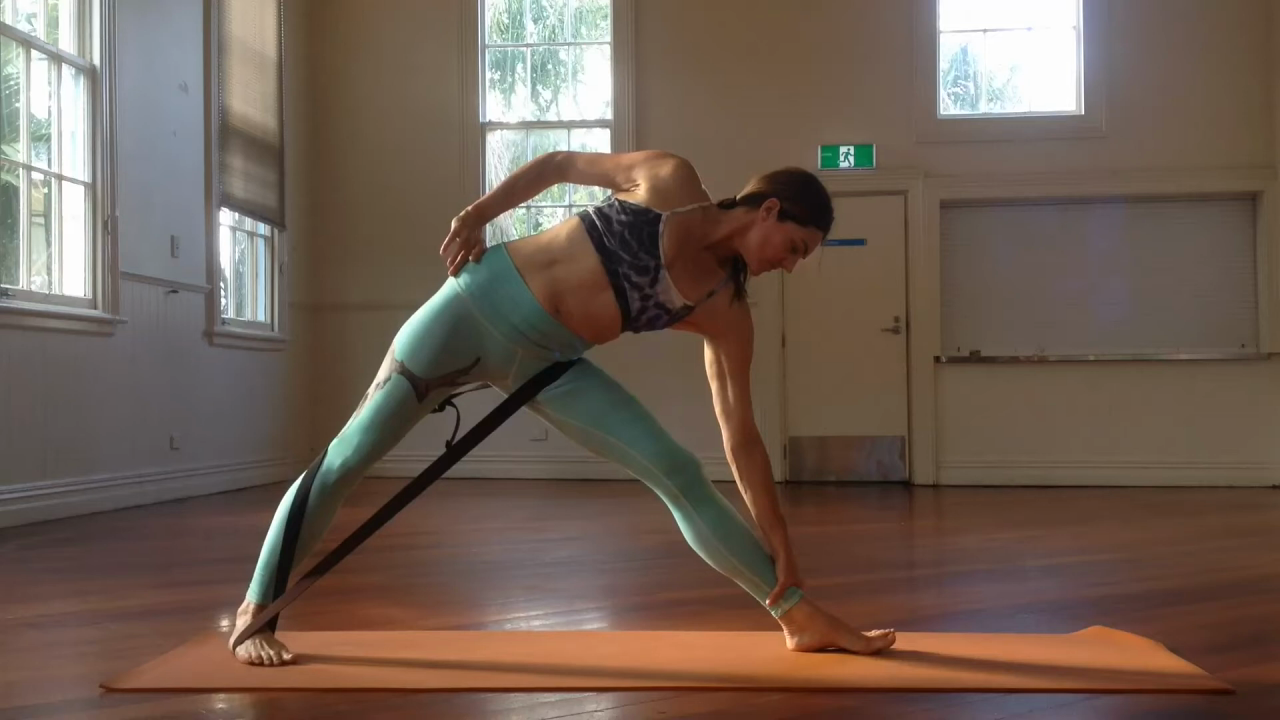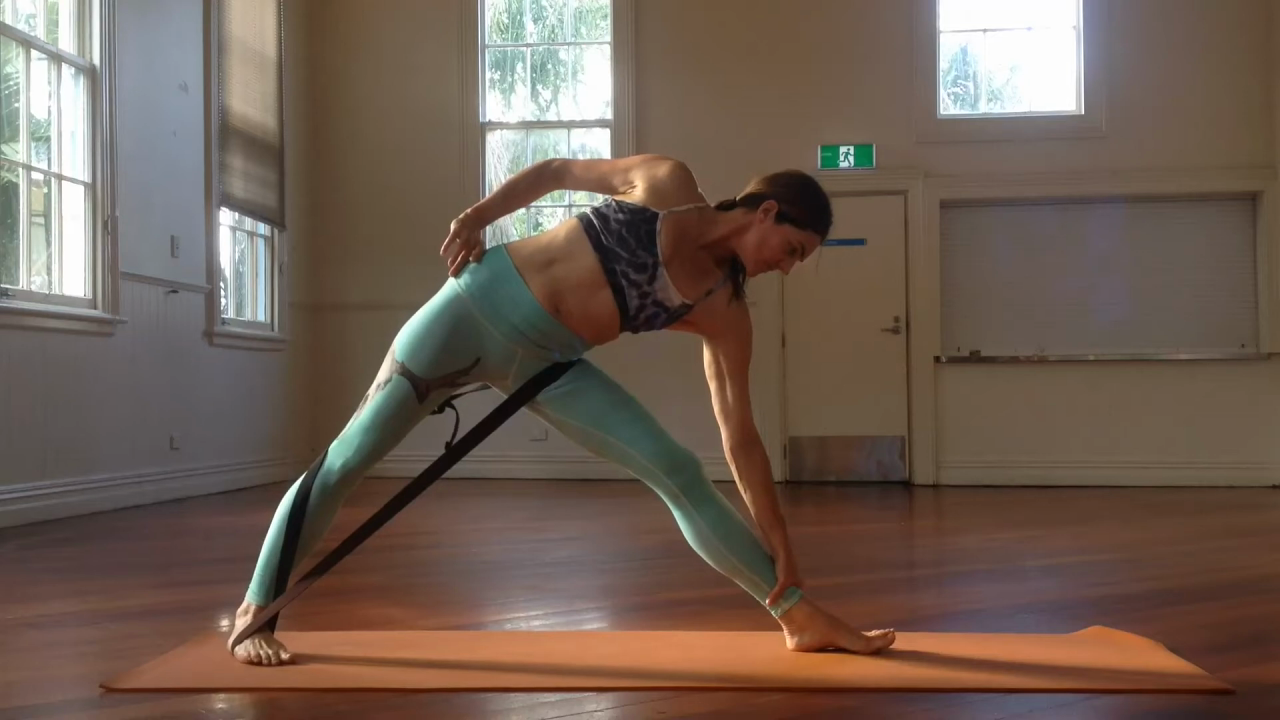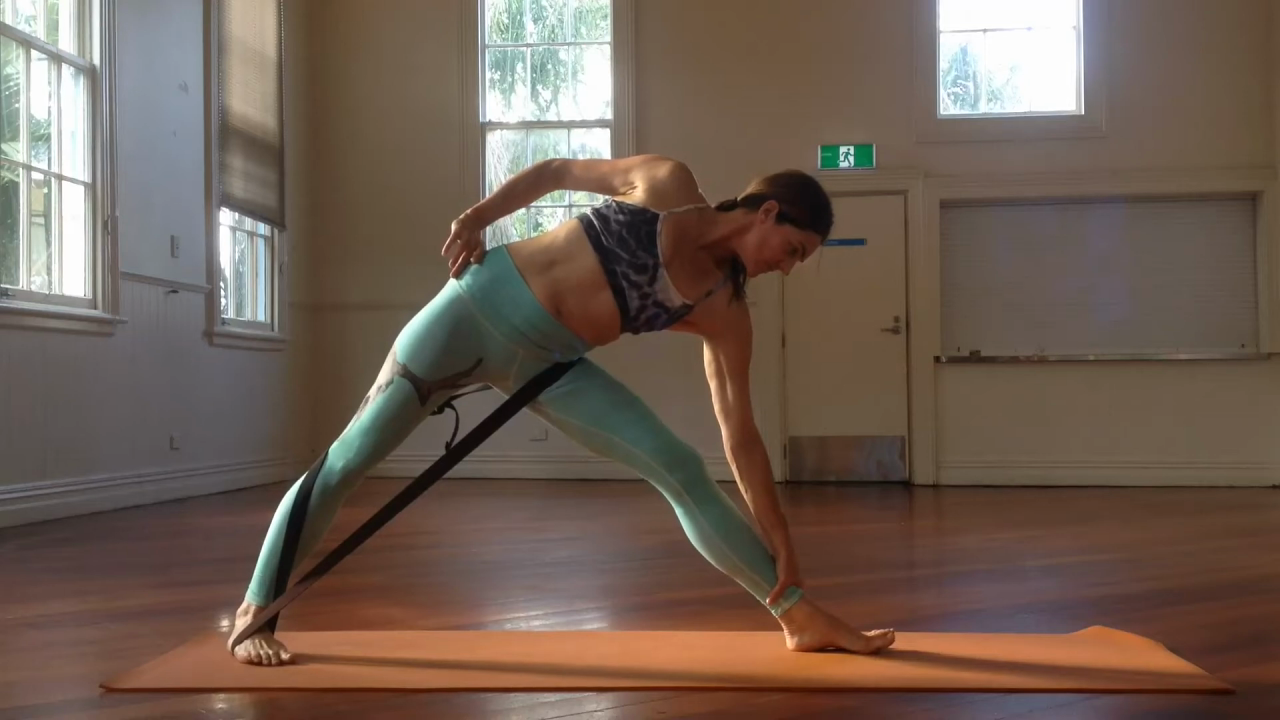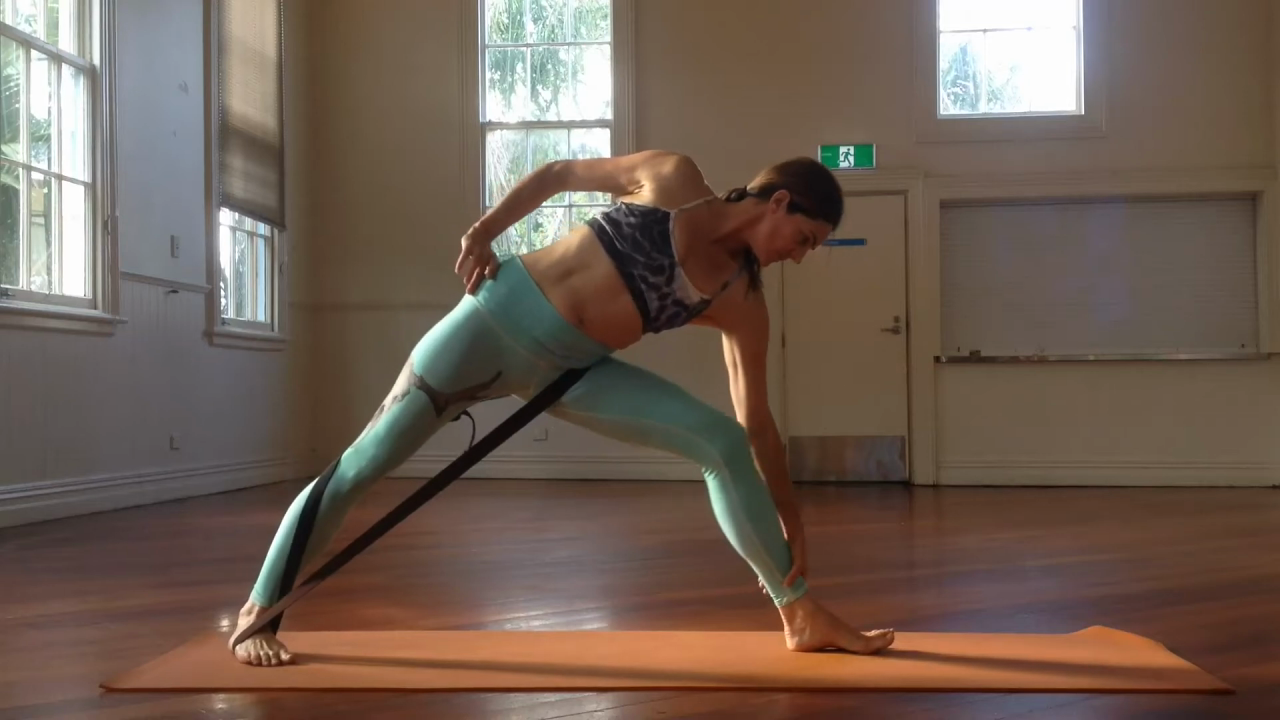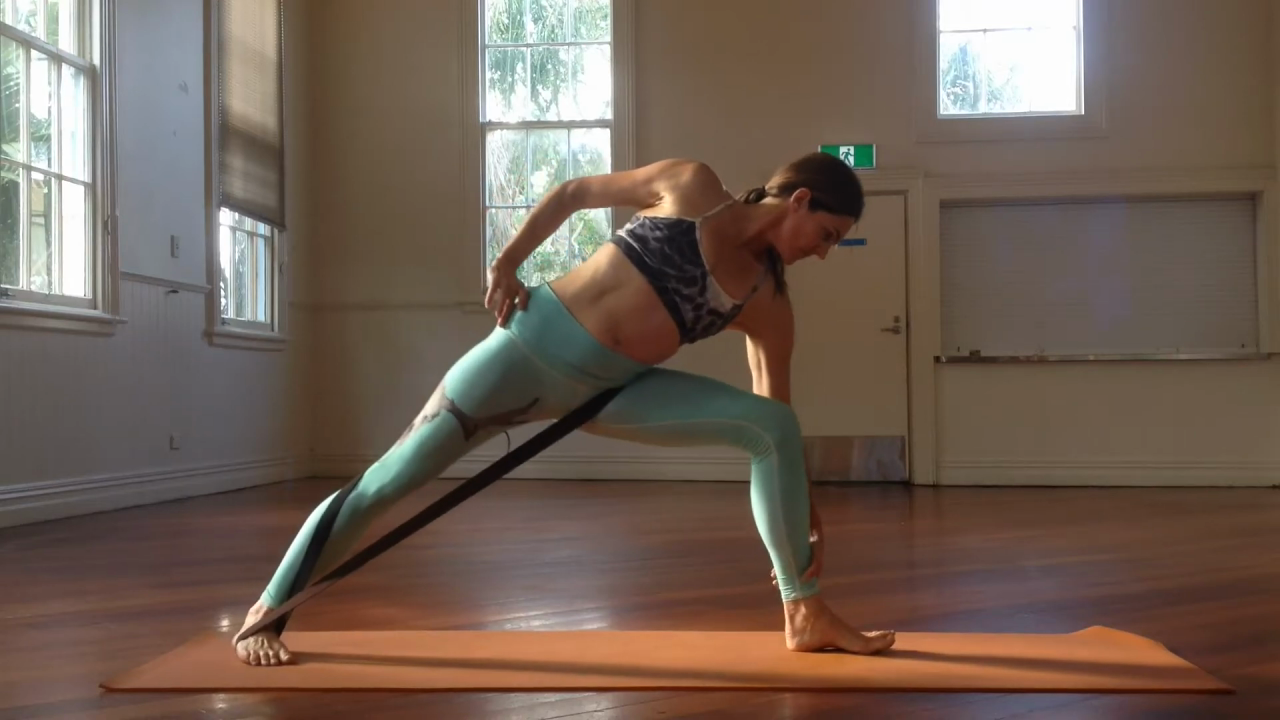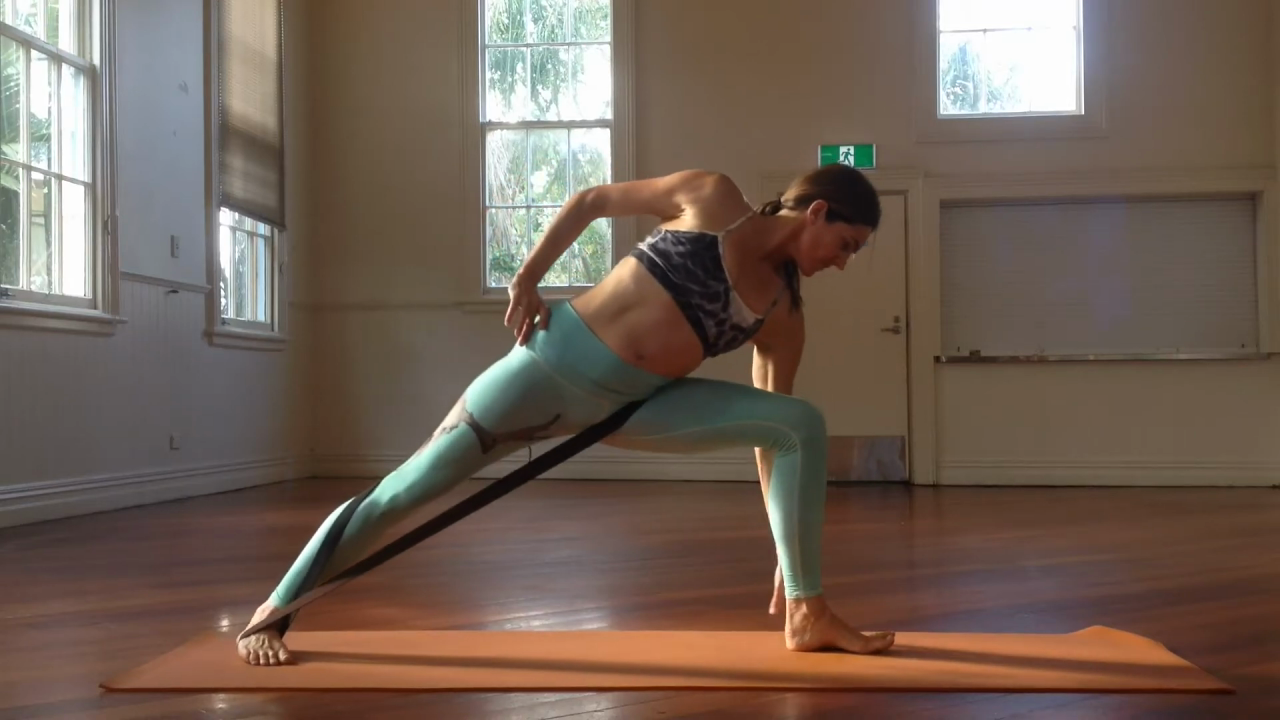
dt=0.4s
person 1, frame 1
left shoulder: (725, 311)
right shoulder: (669, 180)
left elbow: (741, 436)
right elbow: (557, 164)
left wrist: (780, 544)
right wrist: (475, 214)
left hip: (545, 360)
right hip: (477, 305)
left knee: (677, 471)
right knee: (347, 457)
left ankle: (798, 616)
right ankle: (254, 611)
person 1, frame 2
left shoulder: (724, 311)
right shoulder: (668, 184)
left elbow: (740, 437)
right elbow: (556, 171)
left wrist: (780, 544)
right wrist: (475, 218)
left hip: (544, 361)
right hip: (477, 306)
left knee: (678, 471)
right knee: (348, 460)
left ankle: (798, 616)
right ankle: (255, 611)
person 1, frame 3
left shoulder: (724, 311)
right shoulder: (667, 183)
left elbow: (741, 436)
right elbow: (556, 171)
left wrist: (781, 542)
right wrist: (476, 217)
left hip: (546, 360)
right hip: (476, 307)
left knee: (680, 468)
right knee: (347, 461)
left ankle: (799, 616)
right ankle: (254, 611)
person 1, frame 4
left shoulder: (741, 304)
right shoulder: (675, 178)
left elbow: (756, 423)
right elbow: (559, 173)
left wrist: (791, 523)
right wrist: (484, 230)
left hip: (568, 368)
right hip: (495, 318)
left knee: (723, 442)
right knee: (359, 469)
left ankle: (800, 613)
right ankle: (257, 613)
person 1, frame 5
left shoulder: (768, 305)
right shoulder: (691, 186)
left elbow: (777, 413)
right elbow: (574, 192)
left wrist: (808, 521)
right wrist: (507, 260)
left hip: (606, 389)
right hip: (528, 345)
left knee: (773, 429)
right knee: (384, 484)
left ankle: (804, 613)
right ankle: (266, 613)
person 1, frame 6
left shoulder: (783, 317)
right shoulder: (712, 197)
left elbow: (772, 432)
right elbow: (592, 200)
left wrist: (790, 551)
right wrist: (527, 277)
left hip: (627, 406)
right hip: (552, 360)
left knee: (803, 425)
right knee: (401, 494)
left ankle: (807, 614)
right ankle: (273, 612)
